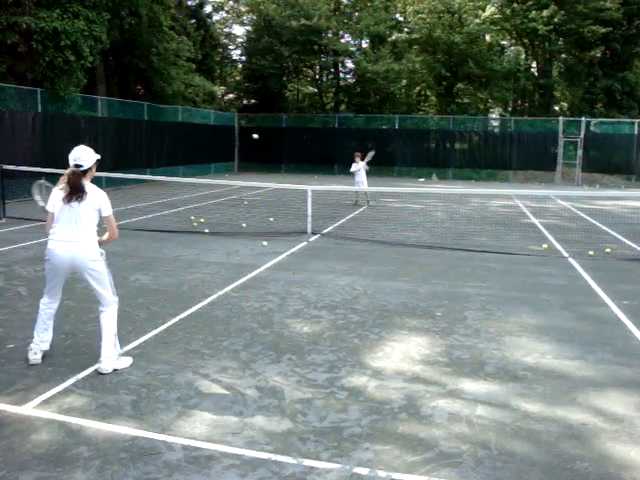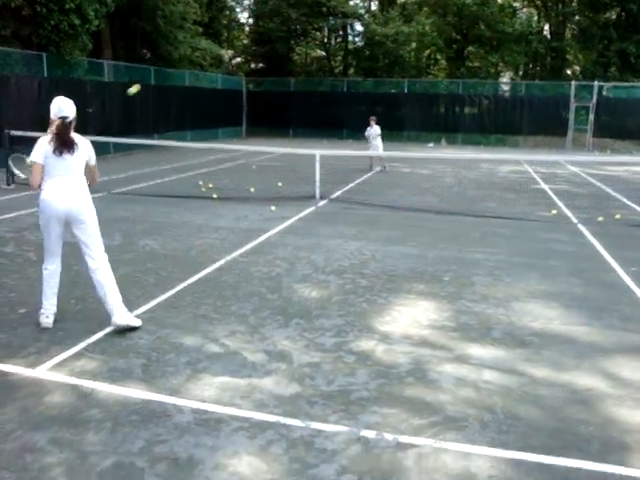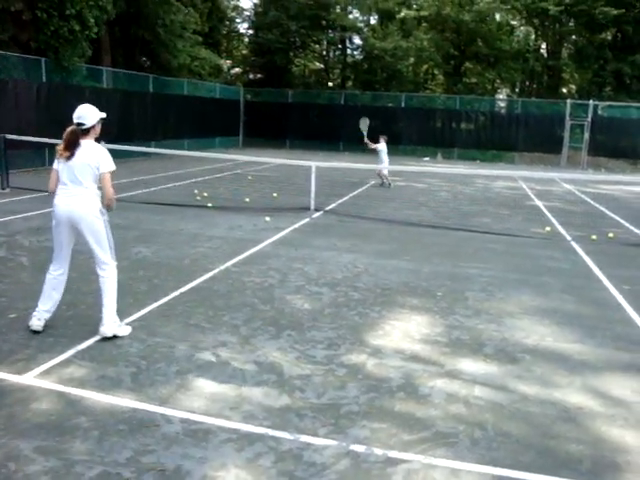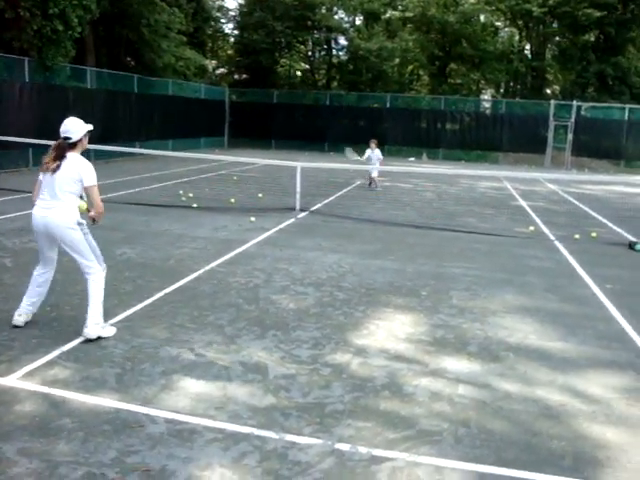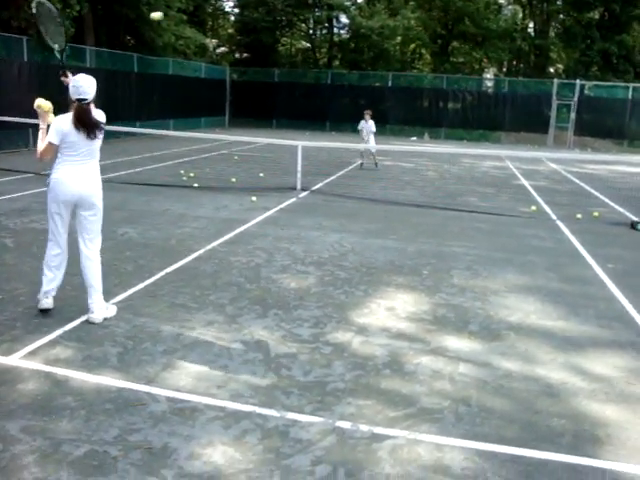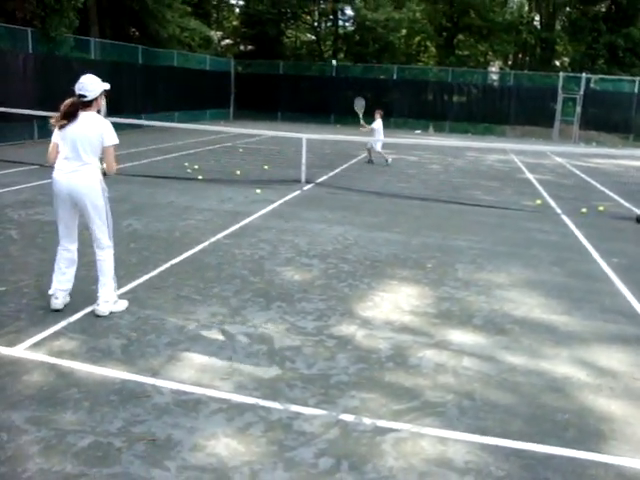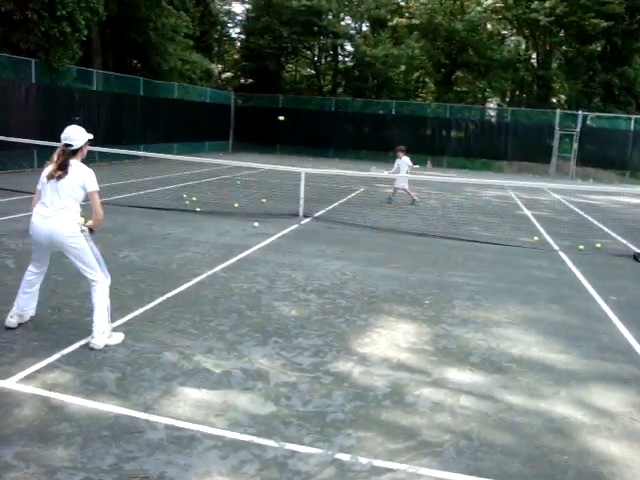
dt=0.5s
person 1, frame 1
left shoulder: (58, 191)
right shoulder: (98, 195)
left elbow: (49, 228)
right elbow: (113, 234)
right wrist: (101, 240)
left hip: (57, 251)
right hip: (86, 252)
left knee: (49, 299)
right knee: (108, 303)
left ankle: (36, 349)
right ankle: (109, 358)
person 1, frame 2
left shoulder: (43, 143)
right shoulder: (84, 144)
left elbow: (34, 183)
right elbow: (94, 178)
left hip: (51, 203)
right hip: (80, 203)
left knee: (51, 261)
right knee: (97, 259)
left ankle: (47, 314)
right ankle: (118, 313)
person 1, frame 3
left shoulder: (64, 150)
right shoulder: (100, 152)
left elbow: (52, 187)
right elbow: (108, 194)
right wrist: (110, 204)
left hip: (62, 208)
right hip: (88, 210)
left knee: (58, 264)
right knee: (106, 266)
left ankle: (40, 317)
right ankle: (109, 323)
person 1, frame 4
left shoulder: (49, 162)
right shoulder: (83, 166)
left elbow: (36, 198)
right elbow: (98, 207)
right wrist: (95, 216)
left hip: (39, 218)
right hip: (64, 221)
left knee: (45, 266)
right knee: (95, 270)
left ankle: (23, 312)
right ankle: (94, 325)
person 1, frame 5
left shoulder: (61, 122)
right shoulder: (100, 119)
left elbow: (43, 156)
left wrist: (42, 125)
right wrist: (78, 85)
left hip: (62, 185)
right hip: (89, 188)
left knee: (56, 243)
right knee: (90, 247)
left ankle: (47, 296)
right ankle: (97, 308)
person 1, frame 6
left shoulder: (63, 123)
right shoulder: (103, 125)
left elbow: (51, 159)
right elbow: (111, 168)
right wrist: (101, 167)
left hip: (62, 182)
right hip: (89, 185)
left knee: (67, 242)
right knee: (102, 244)
left ankle: (59, 294)
right ankle: (106, 300)
person 1, frame 7
left shoulder: (49, 169)
right shoulder: (85, 173)
left elbow: (36, 203)
right elbow: (98, 215)
right wrist: (91, 226)
left hip: (39, 226)
right hip: (66, 229)
left knee: (36, 269)
right knee: (100, 279)
left ankle: (16, 315)
right ankle: (101, 334)
